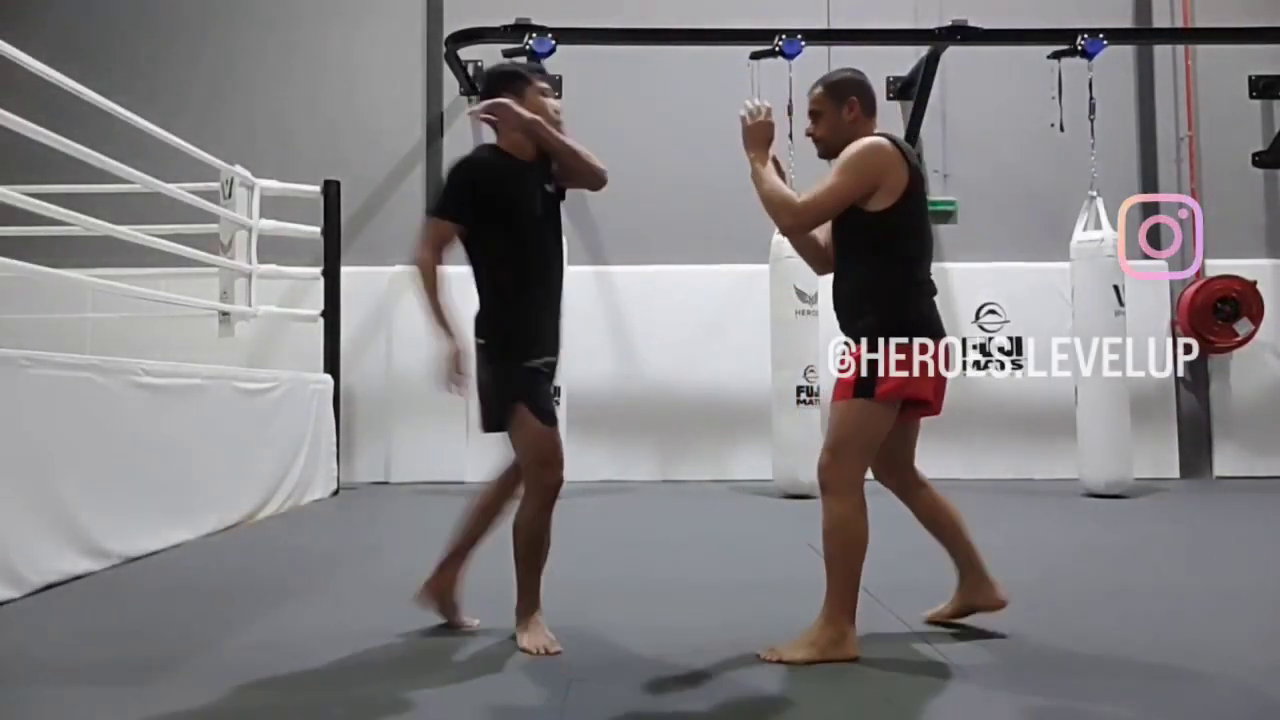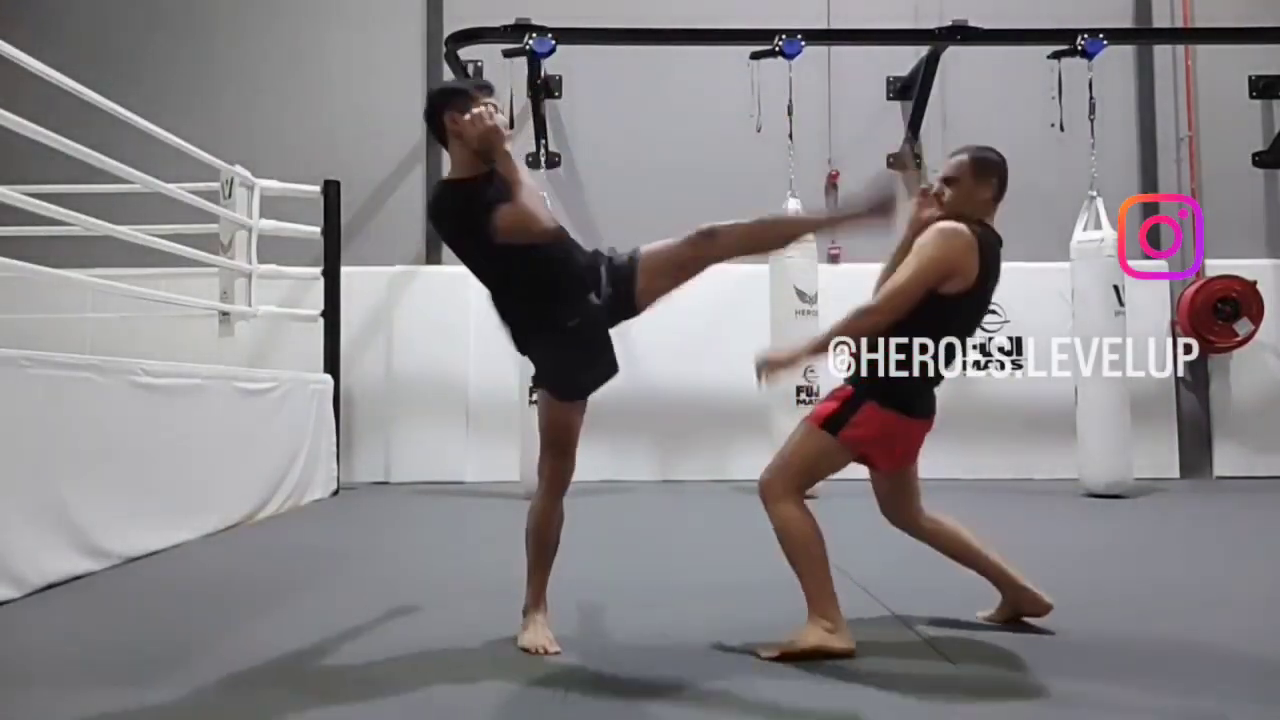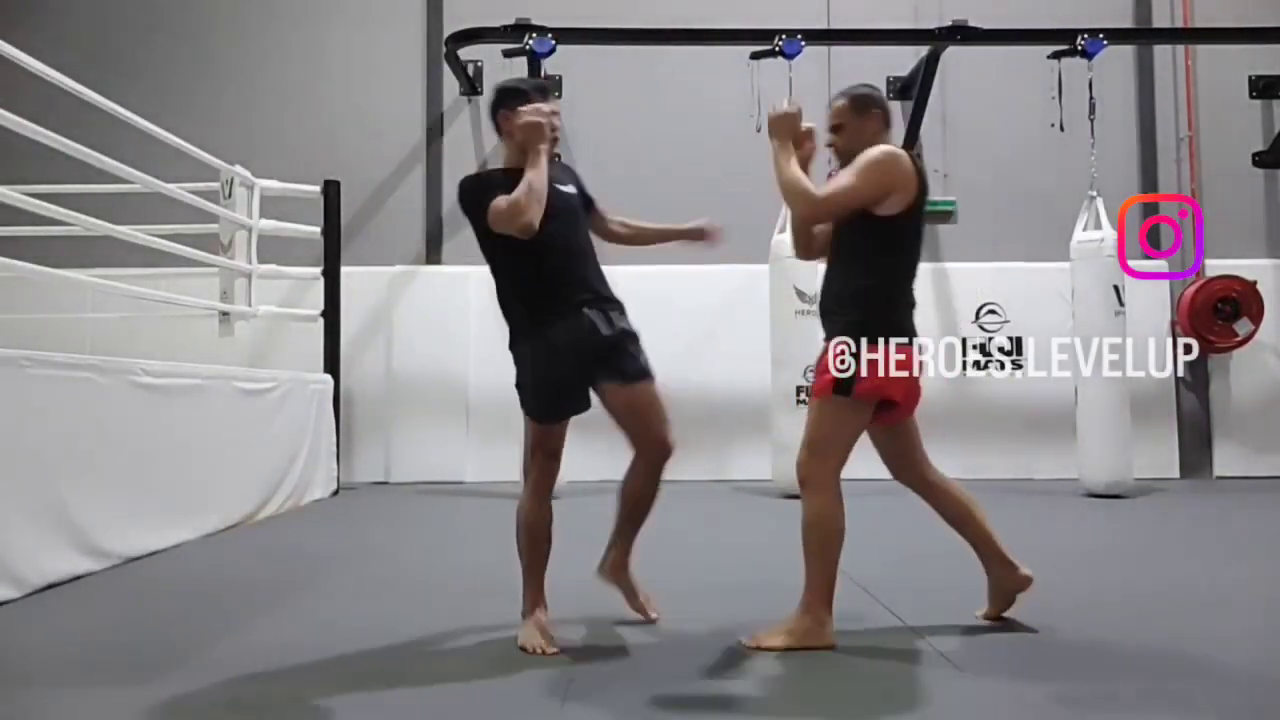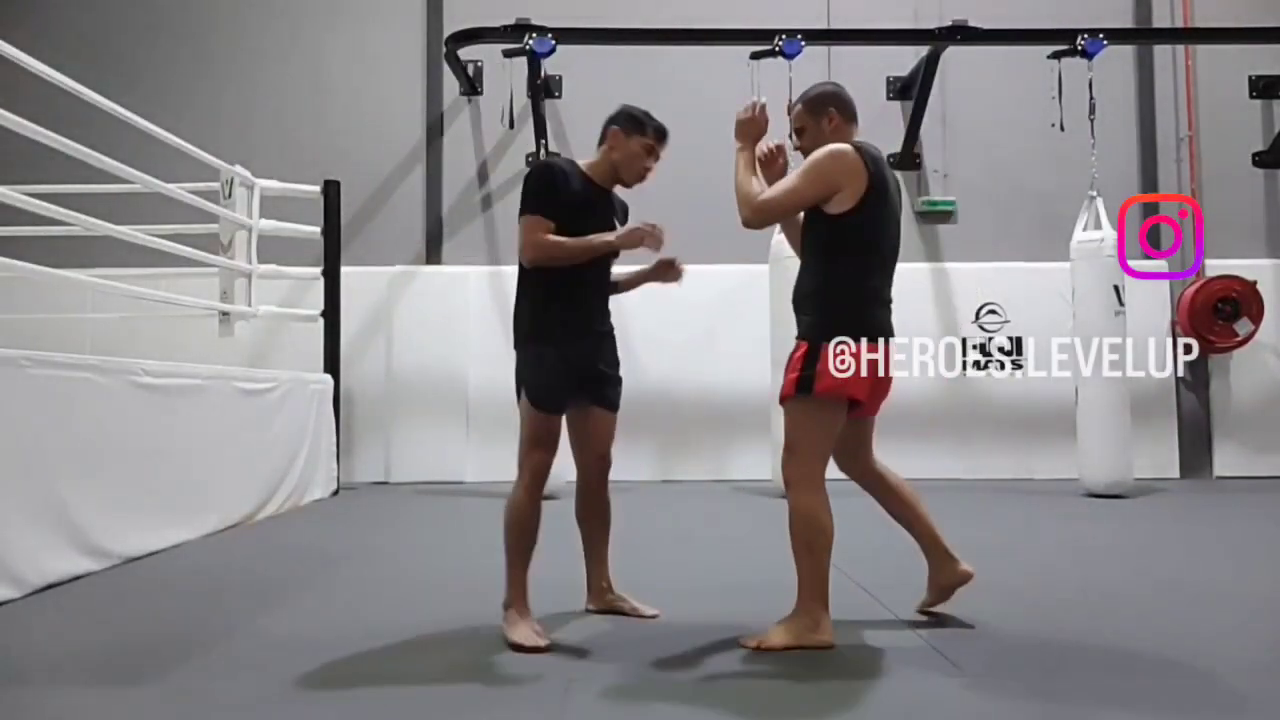
dt=0.4s
person 1, frame 1
left shoulder: (539, 161)
right shoulder: (477, 170)
left elbow: (597, 177)
right elbow: (427, 253)
left wrist: (540, 130)
right wrist: (447, 336)
left hip: (536, 342)
right hip: (513, 347)
left knee: (522, 473)
right knee: (546, 475)
left ankle: (442, 583)
right ankle: (528, 613)
person 1, frame 2
left shoulder: (496, 175)
right shoulder: (451, 202)
right elbow: (542, 229)
right wrist: (503, 155)
left hip: (598, 282)
right hip: (557, 331)
left knee: (707, 242)
right knee: (554, 477)
left ankle: (844, 220)
right ankle: (535, 610)
person 1, frame 3
left shoulder: (565, 174)
right shoulder: (479, 188)
left elbow: (609, 227)
right elbow: (523, 222)
left wrist: (685, 231)
right wrist: (536, 154)
left hip: (604, 321)
right hip: (544, 340)
left knee: (657, 445)
right knee: (541, 478)
left ankle: (618, 560)
right ankle: (533, 610)
person 1, frame 4
left shoulder: (614, 208)
right shoulder: (551, 177)
right elbow: (532, 252)
left wrist: (649, 273)
right wrist: (617, 241)
left hip: (596, 343)
right hip: (546, 344)
left knee: (596, 470)
right knee: (534, 473)
left ankle: (599, 587)
right ankle: (515, 605)
person 2, frame 1
left shoulder: (871, 152)
right shoulder: (874, 169)
left elbow: (795, 217)
right elbow: (824, 260)
left wrist: (758, 157)
right wrist: (774, 177)
left hip: (890, 342)
right hip: (905, 341)
left knee: (838, 475)
right knee: (897, 472)
left ankle: (836, 631)
right ankle: (976, 584)
person 2, frame 2
left shoulder: (950, 237)
right shoulder: (981, 248)
left elbow: (880, 311)
right elbow: (888, 296)
left wrist: (802, 351)
right wrist: (916, 227)
left hip: (879, 396)
right hip: (903, 400)
left knee: (778, 487)
right knee: (907, 514)
left ankle: (826, 625)
right ankle: (1019, 593)
person 2, frame 3
left shoulder: (886, 161)
right shoulder: (870, 181)
left elbow: (811, 204)
right elbow: (808, 246)
left wrist: (783, 151)
right wrist: (800, 165)
left hip: (866, 343)
right hip: (880, 345)
left knee: (816, 471)
right knee: (915, 471)
left ankle: (814, 619)
right ankle: (1003, 571)
person 2, frame 4
left shoulder: (838, 160)
right shoulder: (874, 171)
left elbow: (753, 214)
left wrist: (745, 149)
right wrist: (779, 182)
left hip: (833, 340)
right hip: (865, 339)
left knee: (801, 472)
right knee: (858, 463)
left ankle: (811, 618)
right ankle: (944, 564)
